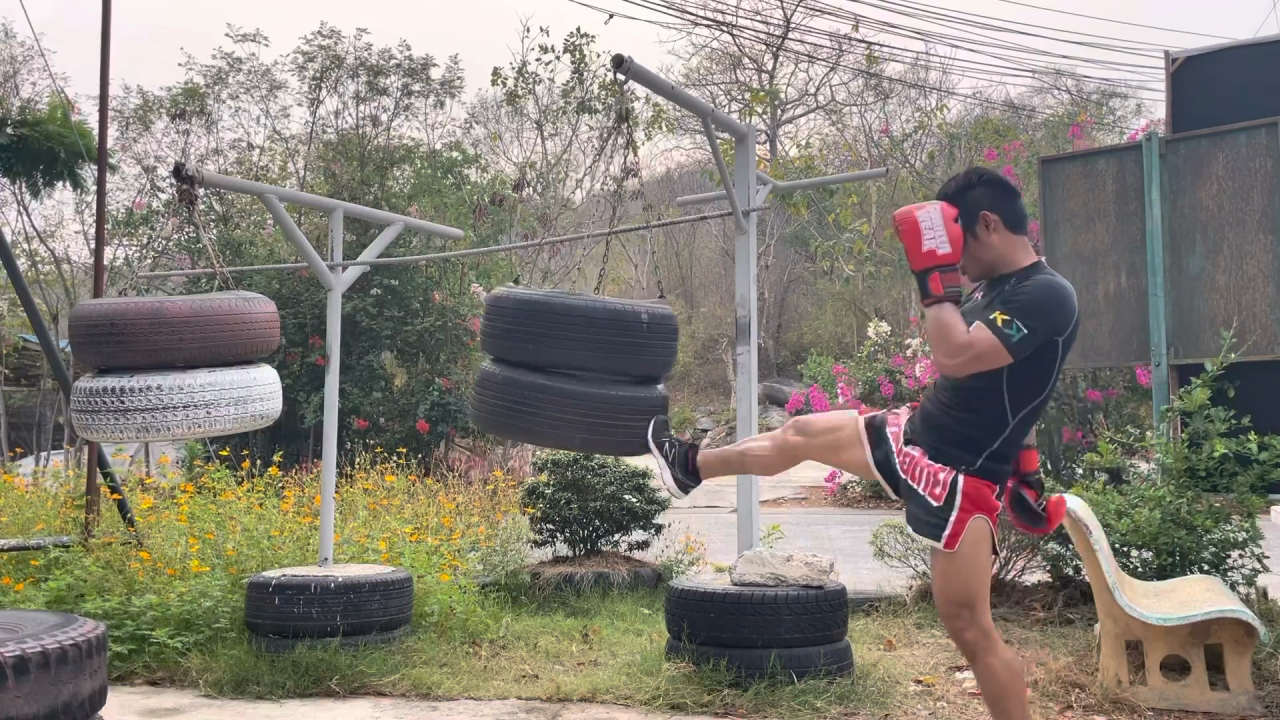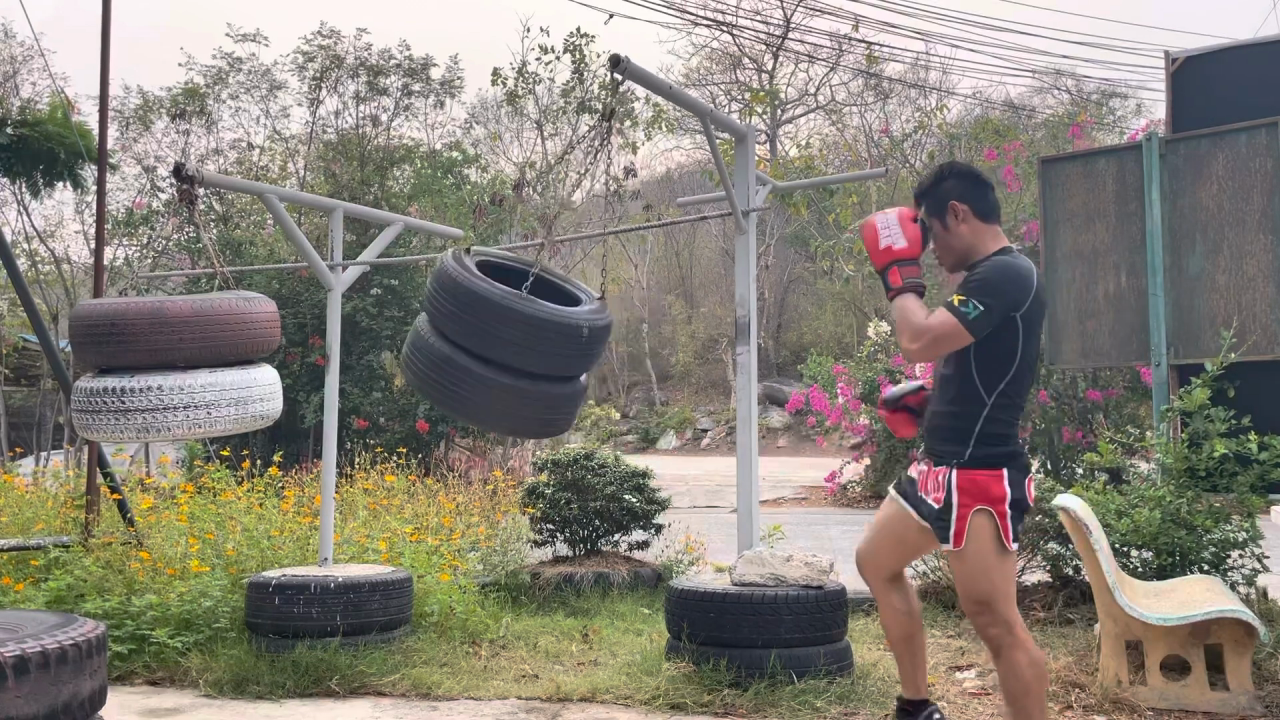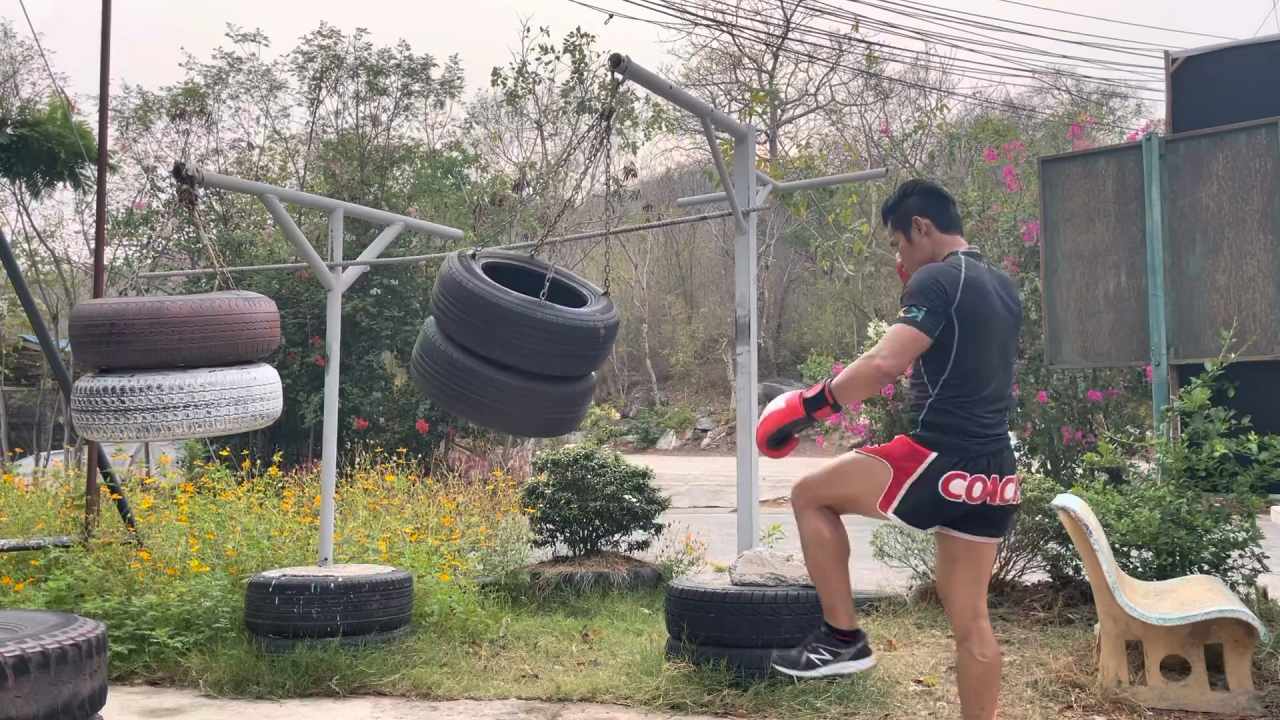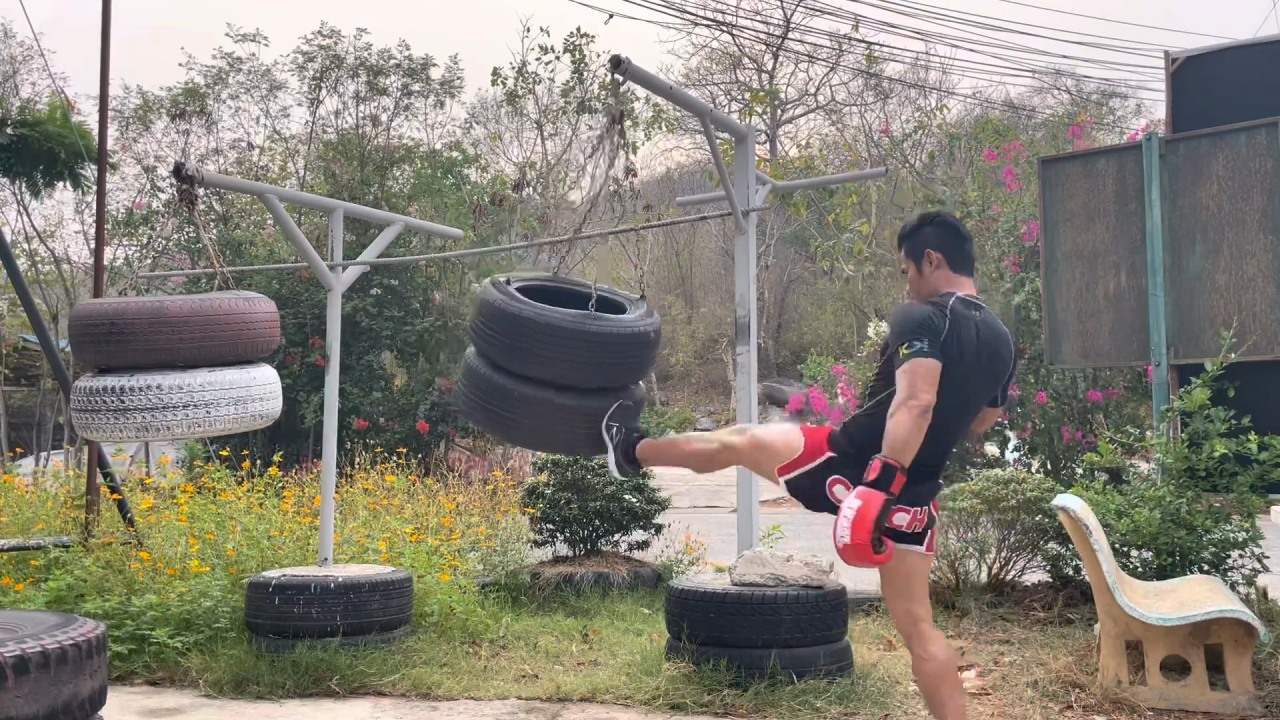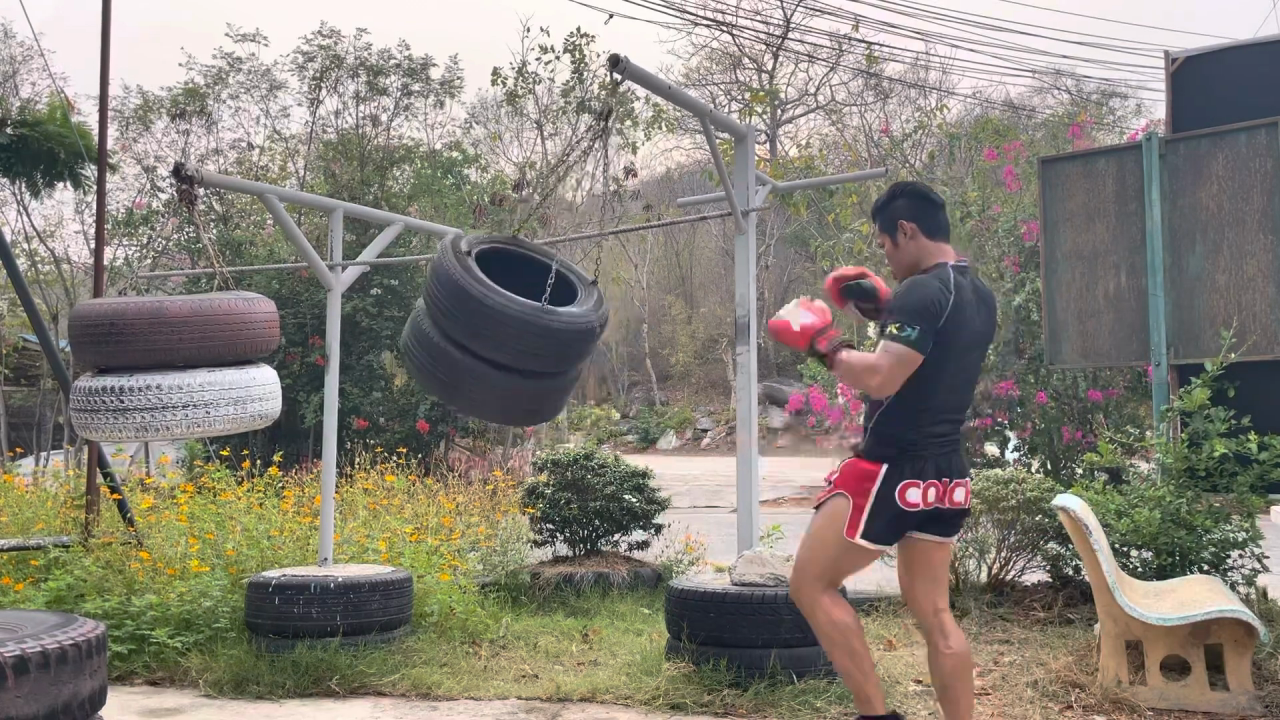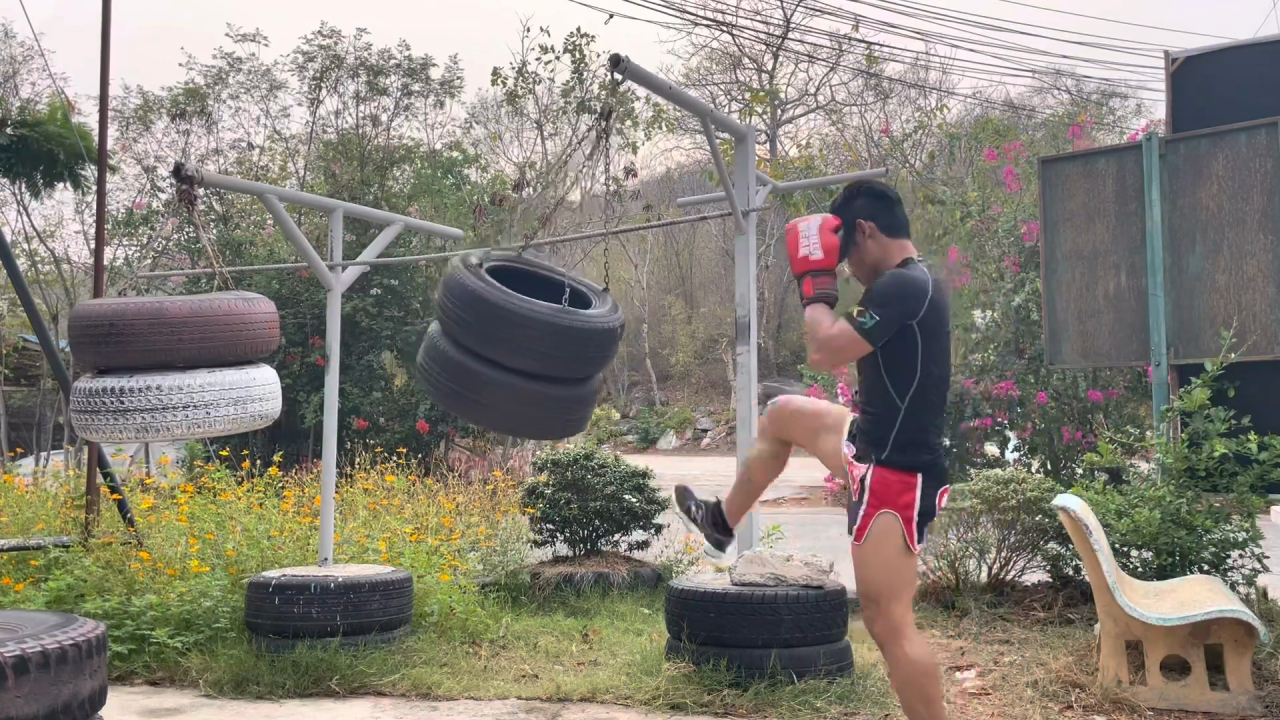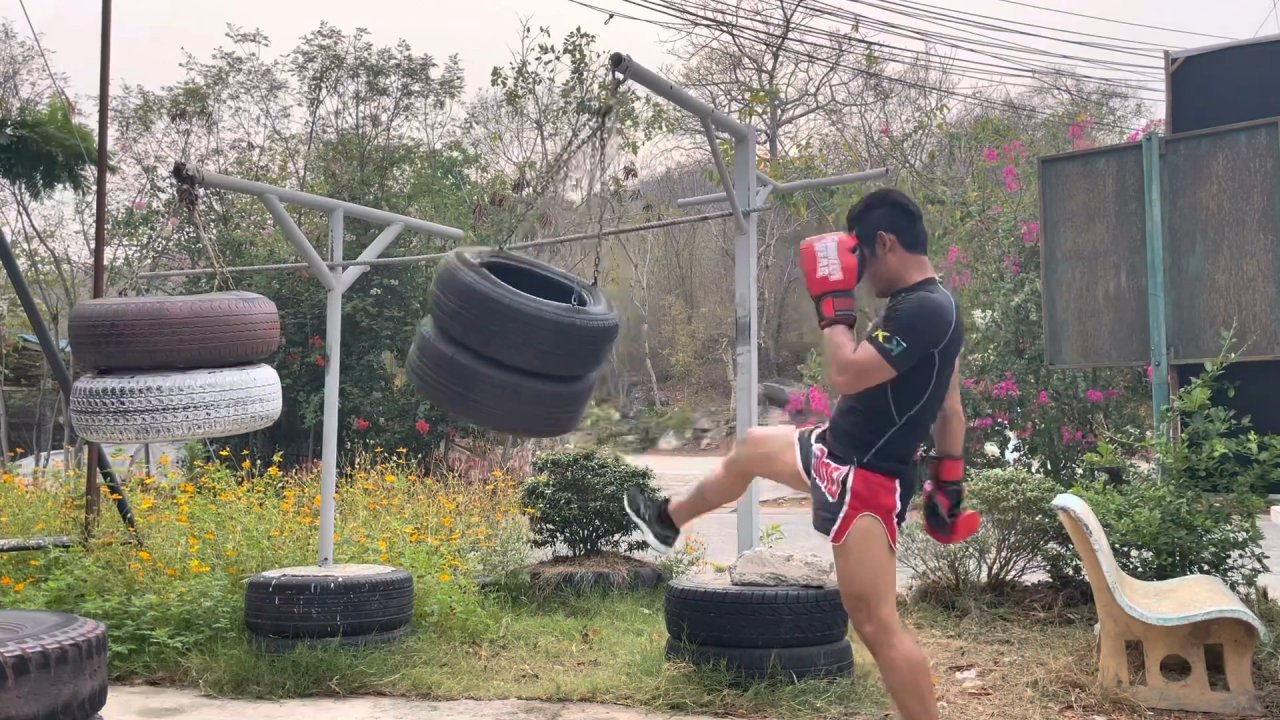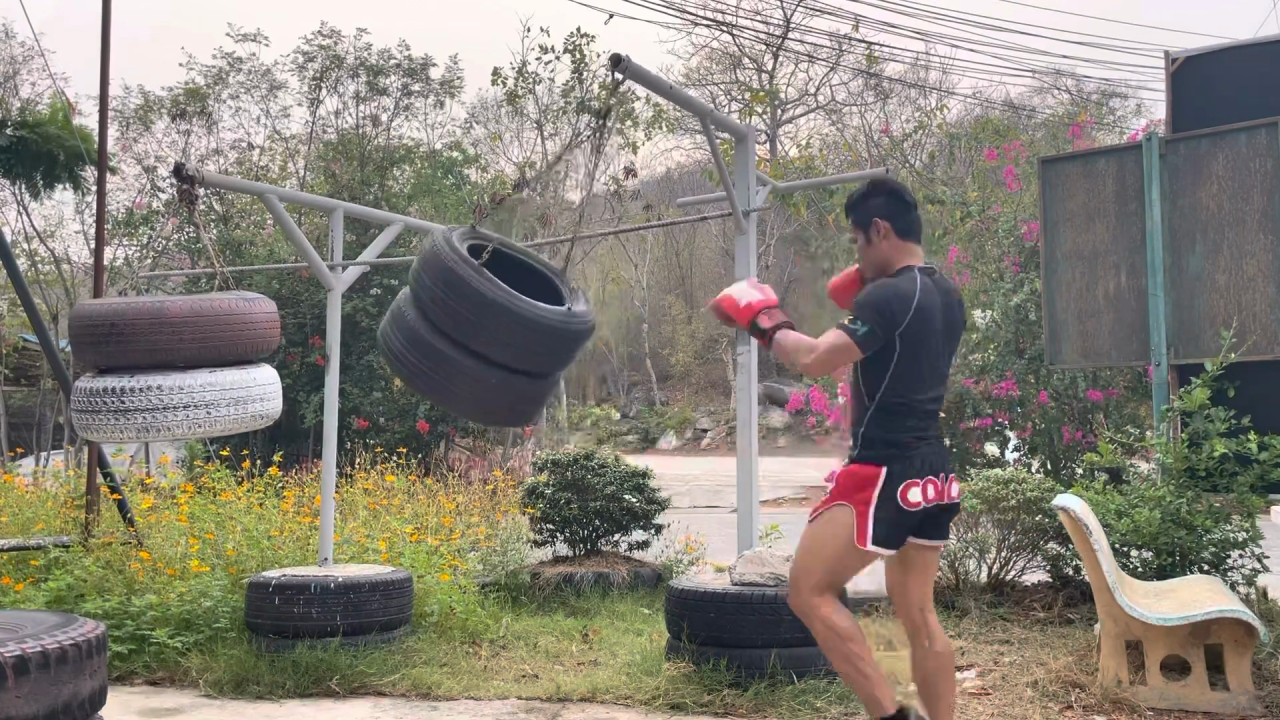
dt=0.3s
person 1, frame 1
left shoulder: (1047, 296)
right shoulder: (993, 287)
left elbow: (955, 358)
left wrist: (934, 276)
right wrist: (1028, 476)
left hip: (964, 481)
right hip: (911, 439)
left knee: (970, 628)
right knee: (803, 433)
right ankle: (692, 466)
person 1, frame 2
left shoulder: (1007, 277)
right shoulder: (996, 274)
left elbow: (918, 343)
left wrist: (898, 270)
right wrist: (931, 397)
left hip: (977, 476)
right hip: (943, 465)
left knee: (995, 624)
right knee: (875, 561)
person 1, frame 3
left shoulder: (936, 280)
right shoulder: (1002, 288)
left elbow: (885, 363)
left wrist: (811, 403)
left hip: (937, 461)
right hip: (994, 473)
left knee: (811, 496)
right knee: (967, 618)
left ankle: (843, 636)
person 1, frame 4
left shoulder: (923, 318)
right shoulder: (1001, 340)
left elbow: (914, 402)
right elbow: (981, 422)
left wrist: (881, 482)
left hip: (849, 464)
right hip: (912, 500)
left knee: (737, 442)
right knee: (918, 625)
left ankle: (634, 451)
person 1, frame 5
left shoulder: (924, 292)
right shoulder: (978, 295)
left elbow: (878, 379)
left wrist: (822, 344)
right wrist: (880, 300)
left hip: (893, 471)
right hip: (943, 475)
left knee: (809, 585)
right knee: (932, 614)
person 1, frame 6
left shoulder: (902, 288)
right shoulder: (914, 283)
left elbow: (825, 352)
left wrist: (815, 282)
left hip: (896, 475)
right hip: (872, 445)
left knee: (889, 624)
right knee: (781, 414)
right ankle: (722, 523)
person 1, frame 7
left shoulder: (926, 311)
right shoulder: (925, 304)
left elbow: (846, 375)
right elbow: (950, 403)
left wrist: (832, 299)
right wrist: (948, 482)
left hip: (866, 479)
right hip: (834, 450)
left knee: (877, 622)
right knee: (751, 444)
right ankle: (670, 519)
person 1, frame 8
left shoulder: (890, 296)
right shoulder: (945, 296)
left elbow: (813, 360)
left wrist: (764, 323)
left hip: (883, 477)
right hip: (932, 475)
left knee: (808, 594)
right knee: (916, 614)
